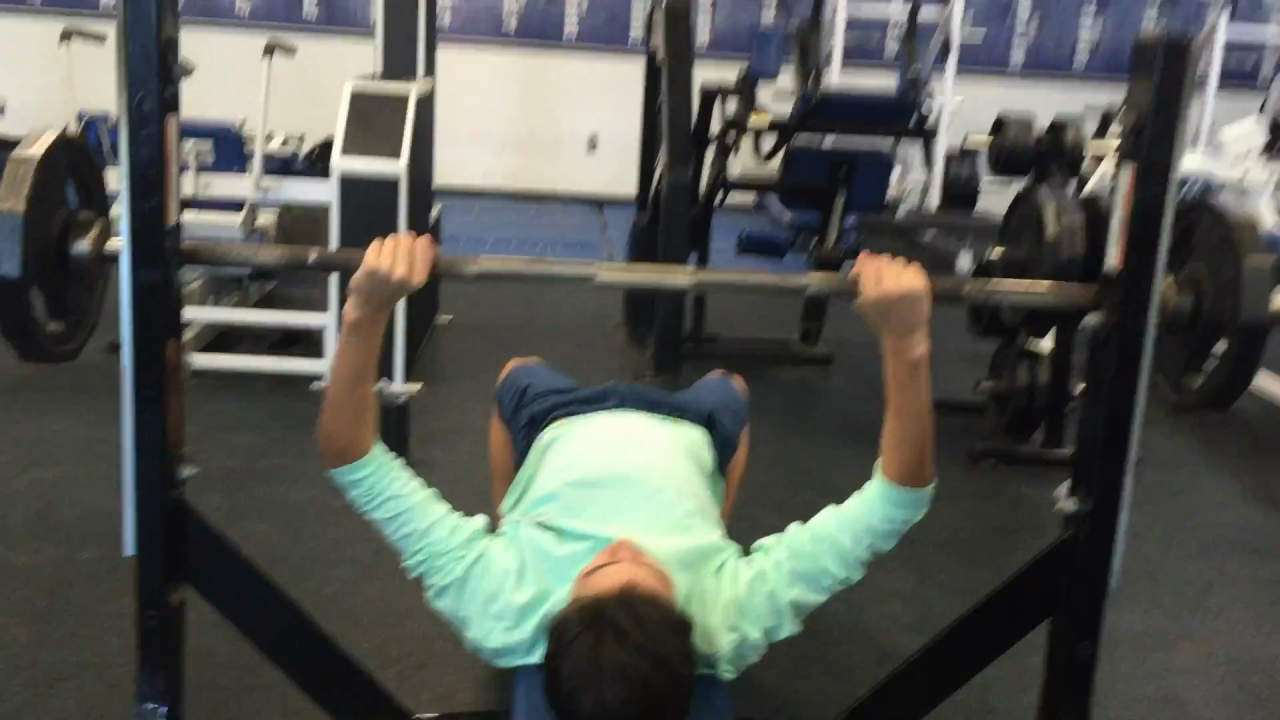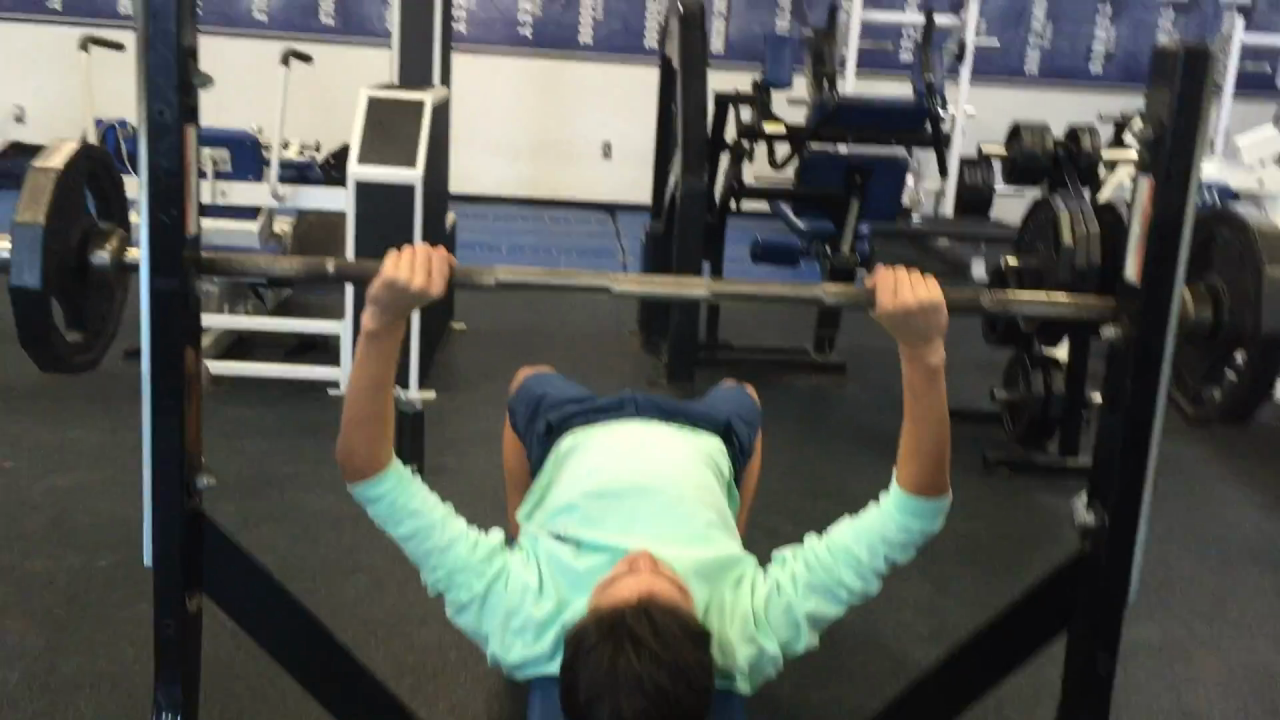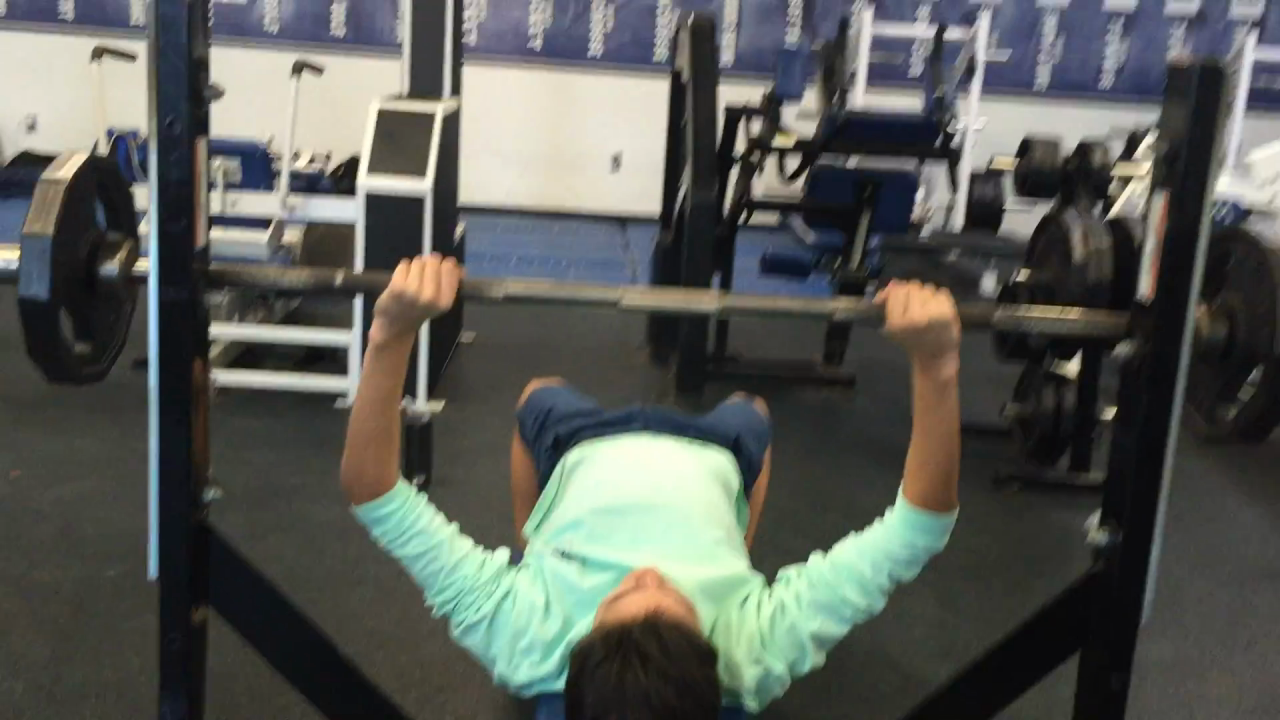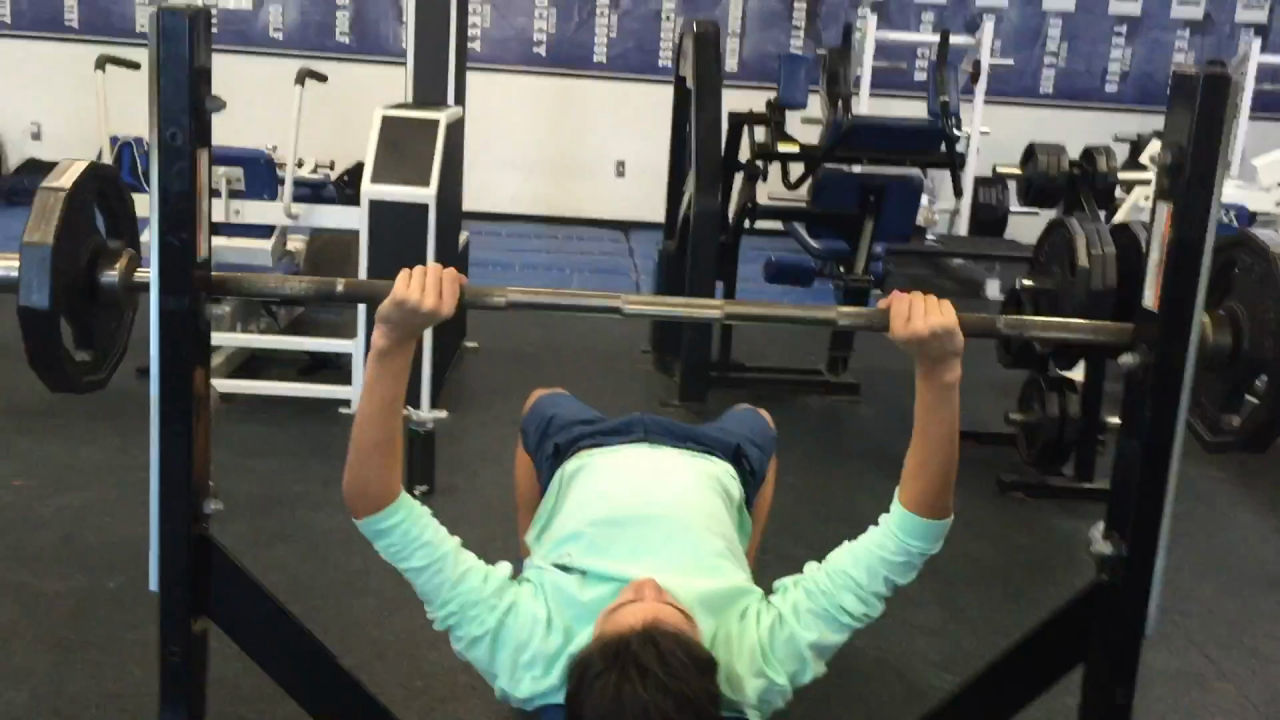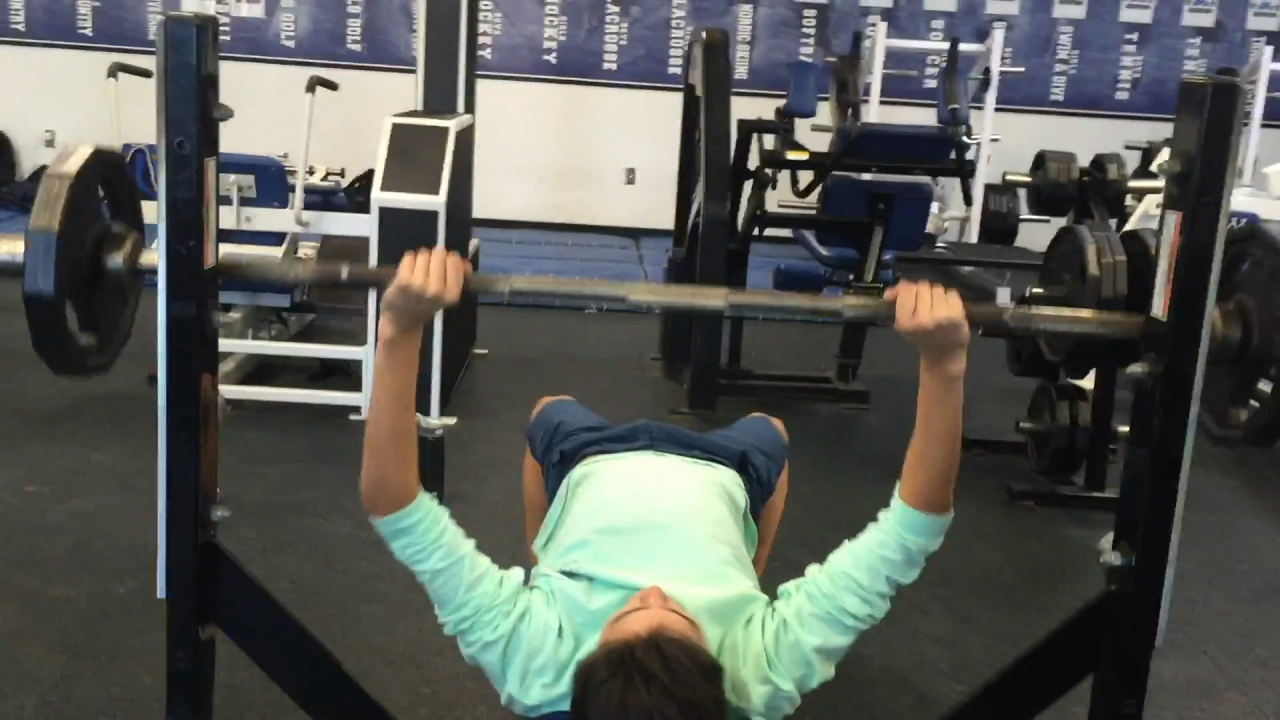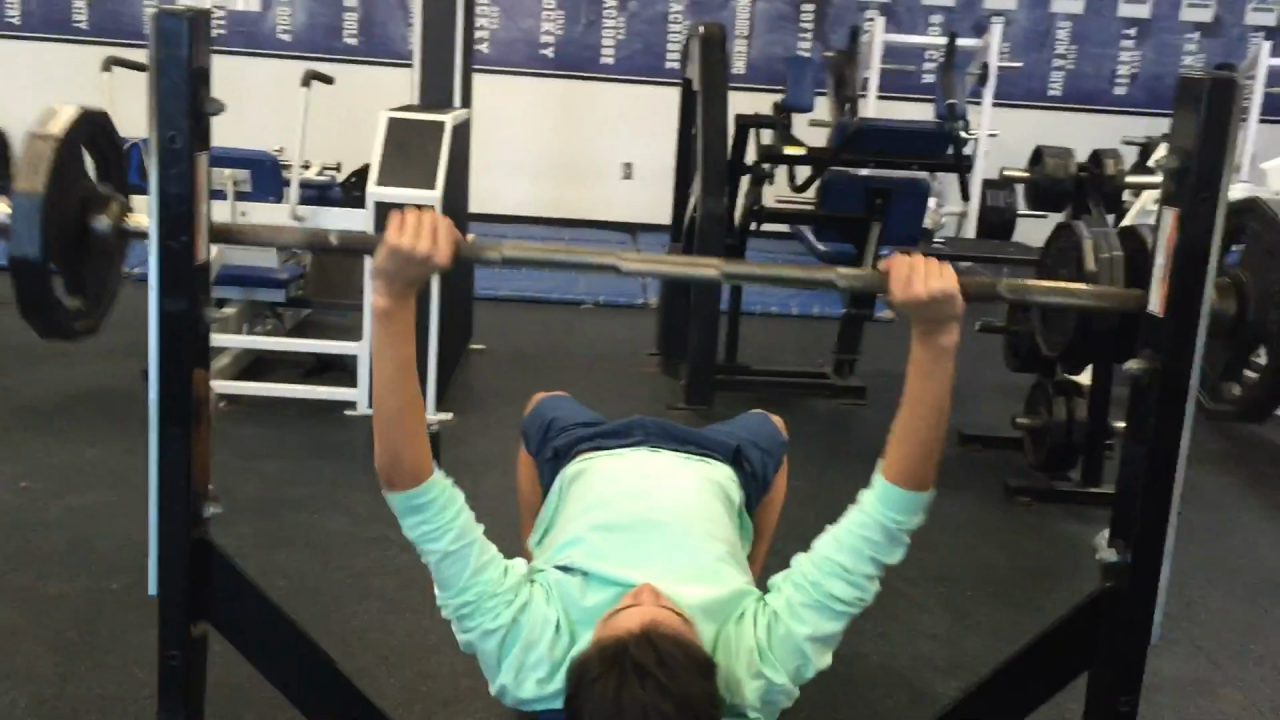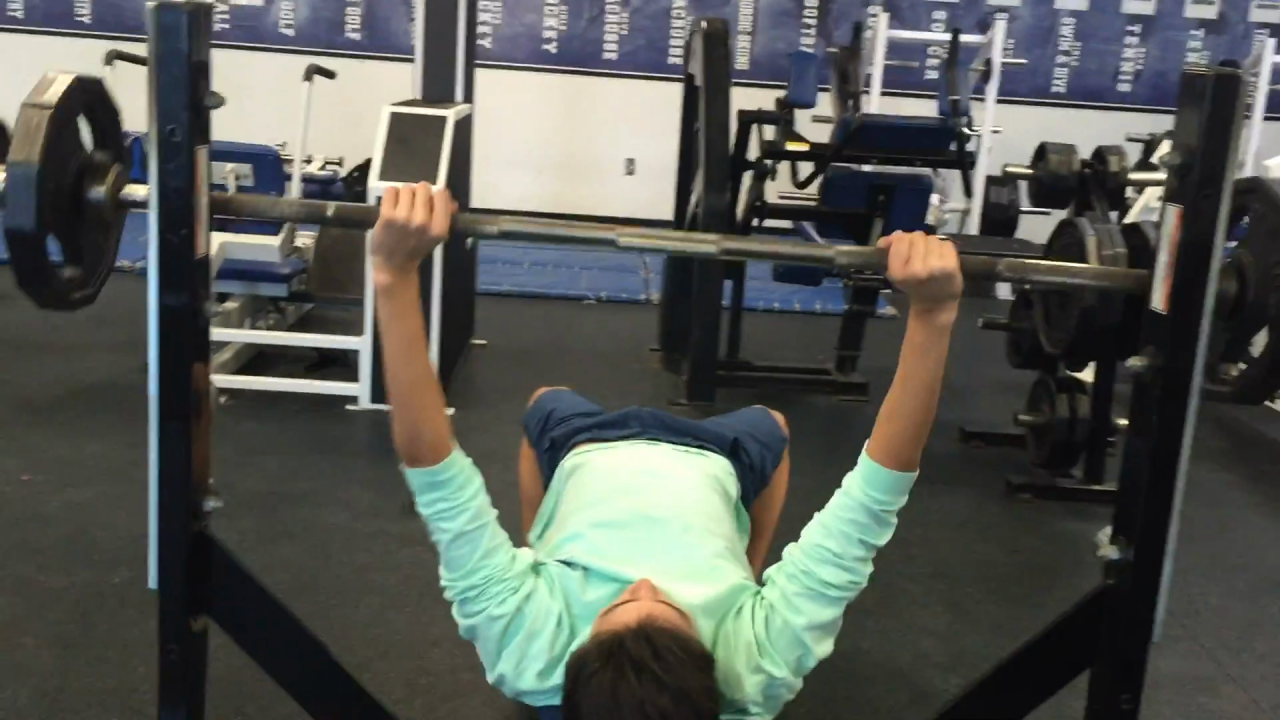
dt=0.1s
person 1, frame 1
left shoulder: (502, 611)
right shoulder: (731, 620)
left elbow: (350, 463)
right elbow: (897, 502)
left wrist: (365, 313)
right wrist: (906, 344)
left knee: (520, 375)
right knee: (724, 388)
person 1, frame 2
left shoulder: (520, 623)
right shoulder: (750, 632)
left elbow: (372, 480)
right elbow: (915, 512)
left wrist: (382, 322)
right wrist: (922, 351)
left knee: (534, 384)
right knee: (736, 398)
person 1, frame 3
left shoulder: (524, 641)
right shoulder: (757, 651)
left elbow: (370, 494)
right elbow: (917, 529)
left wrist: (390, 336)
right wrist: (935, 367)
left knee: (543, 395)
right knee: (748, 412)
person 1, frame 4
left shoulder: (526, 655)
right shoulder: (758, 662)
left elbow: (372, 505)
right elbow: (913, 533)
left wrist: (392, 342)
right wrist: (938, 372)
left knee: (547, 404)
right knee: (752, 423)
person 1, frame 5
left shoulder: (534, 662)
left elbow: (393, 509)
right elbow: (910, 531)
left wrist: (400, 330)
right wrist: (943, 365)
left knee: (553, 412)
right knee: (765, 431)
person 1, frame 6
left shoulder: (528, 659)
right shoulder: (760, 663)
left elbow: (408, 488)
right elbow: (893, 510)
left wrist: (395, 298)
right wrist: (934, 336)
left knee: (548, 411)
right knee: (764, 429)
person 1, frame 7
left shoulder: (527, 653)
right shoulder: (757, 659)
left elbow: (434, 475)
right elbow: (875, 494)
left wrist: (396, 274)
right wrist: (932, 316)
left knee: (549, 406)
right knee: (766, 425)
